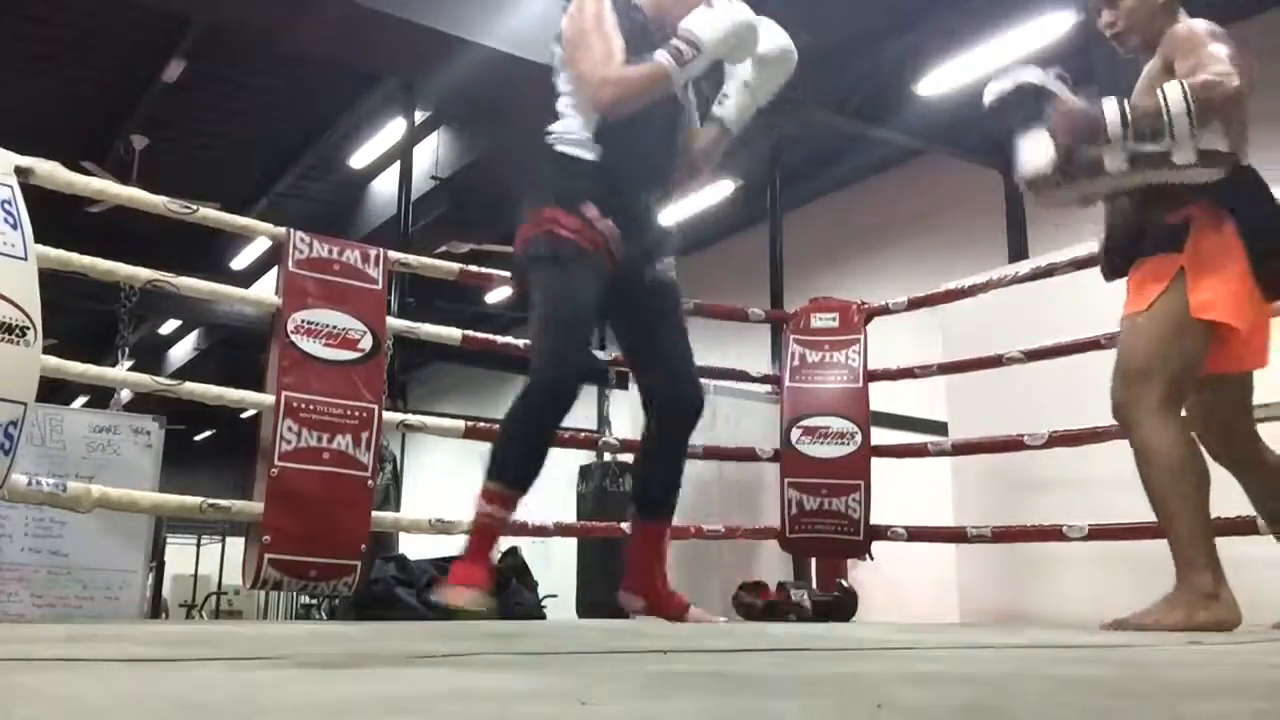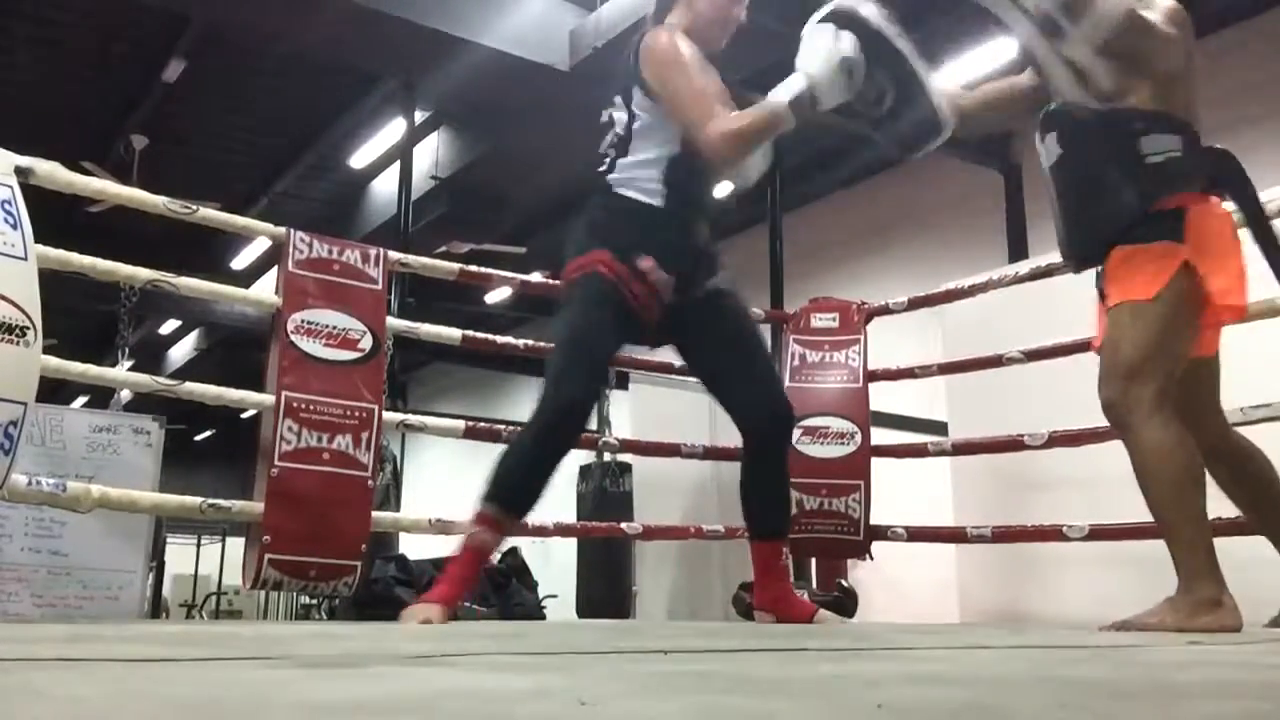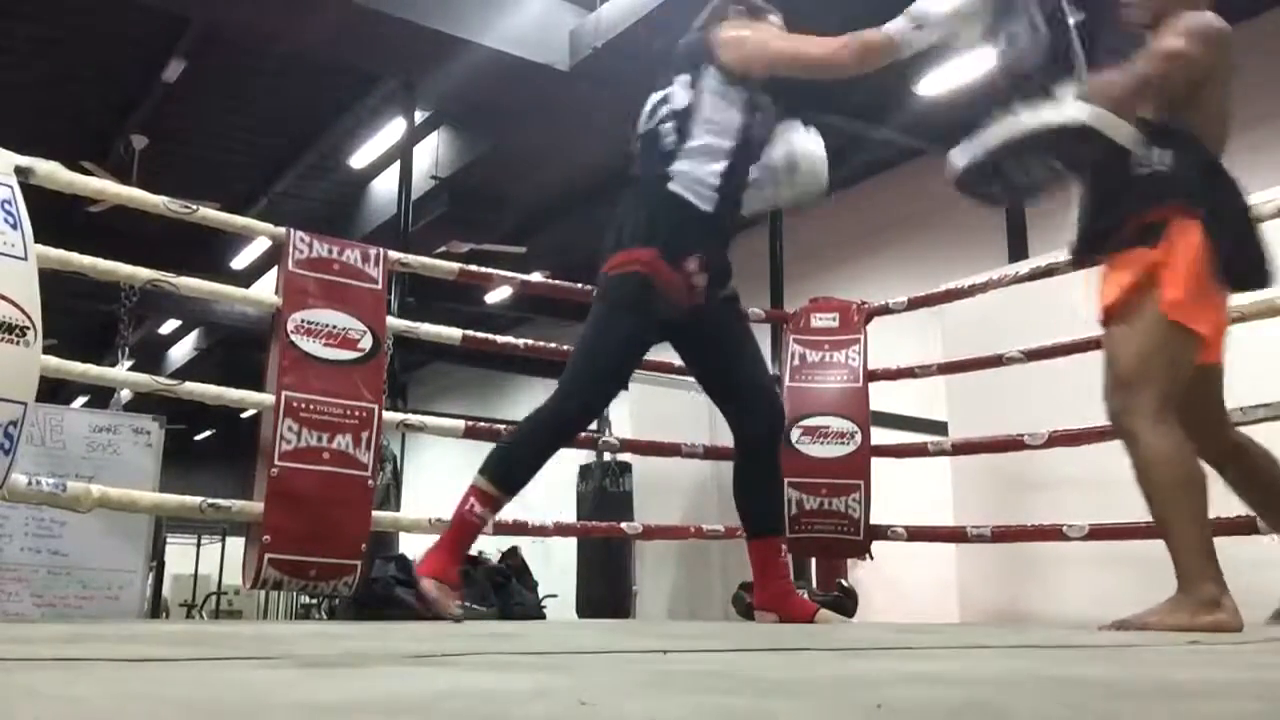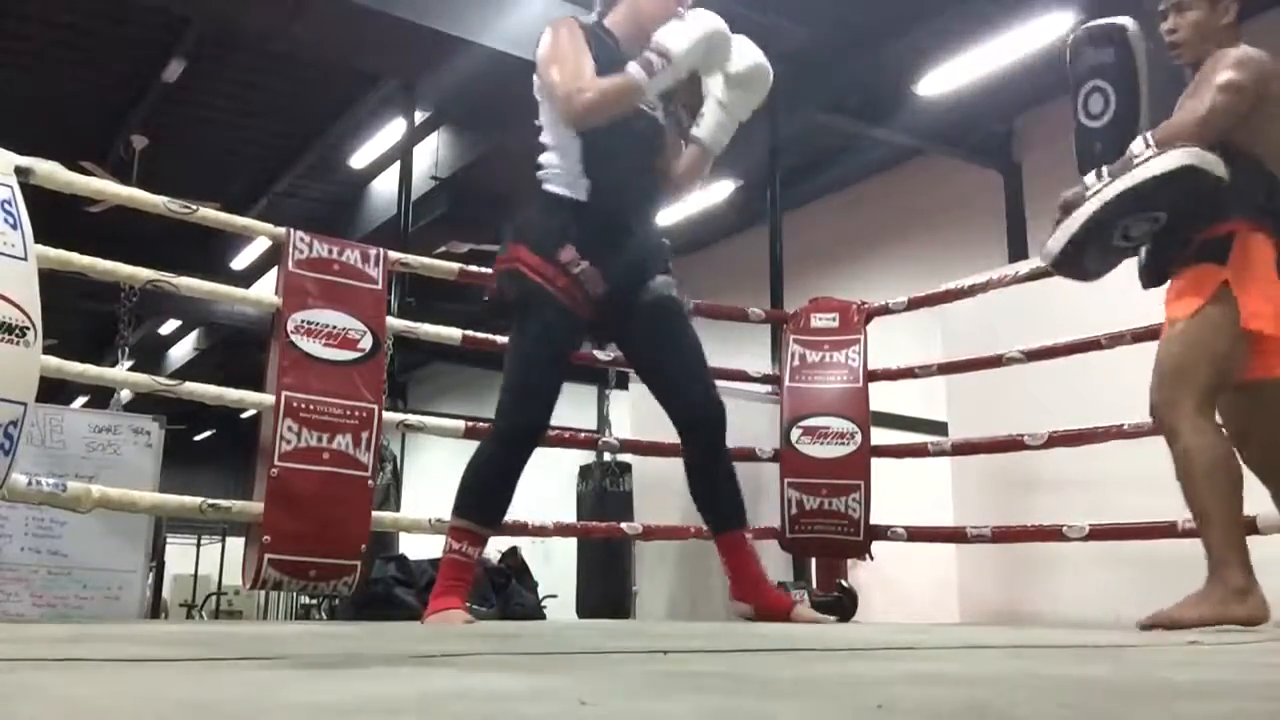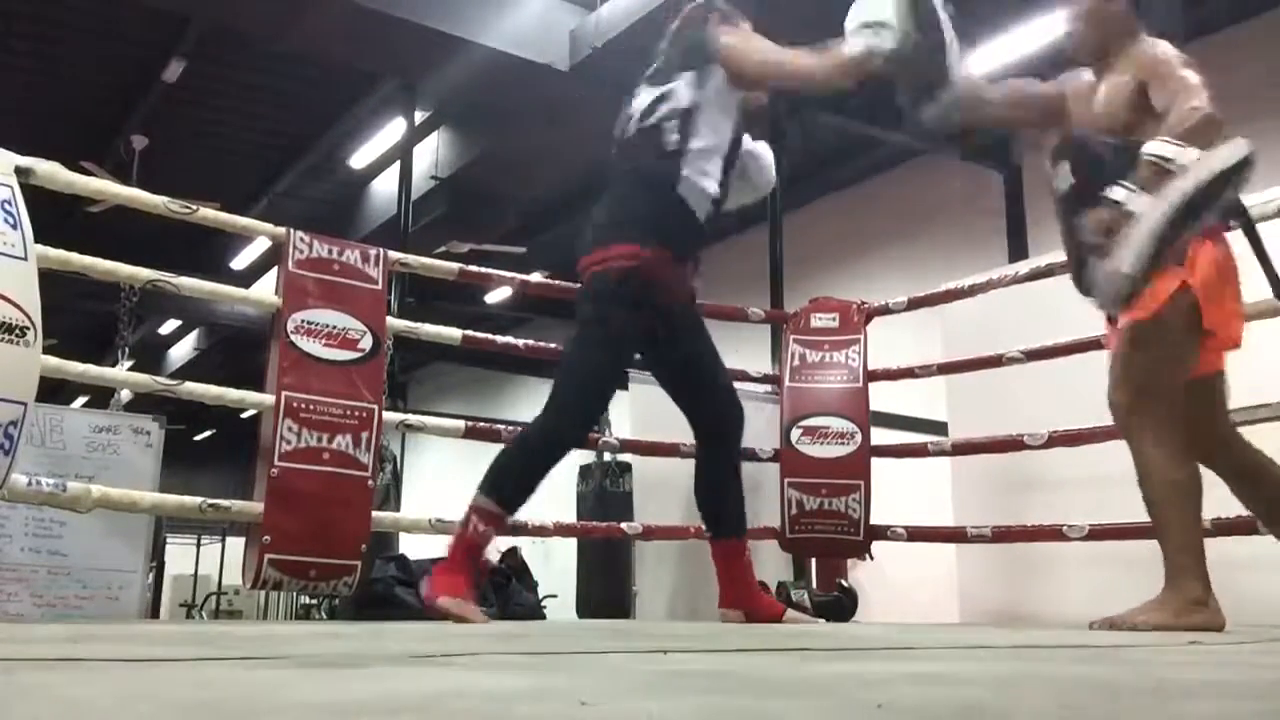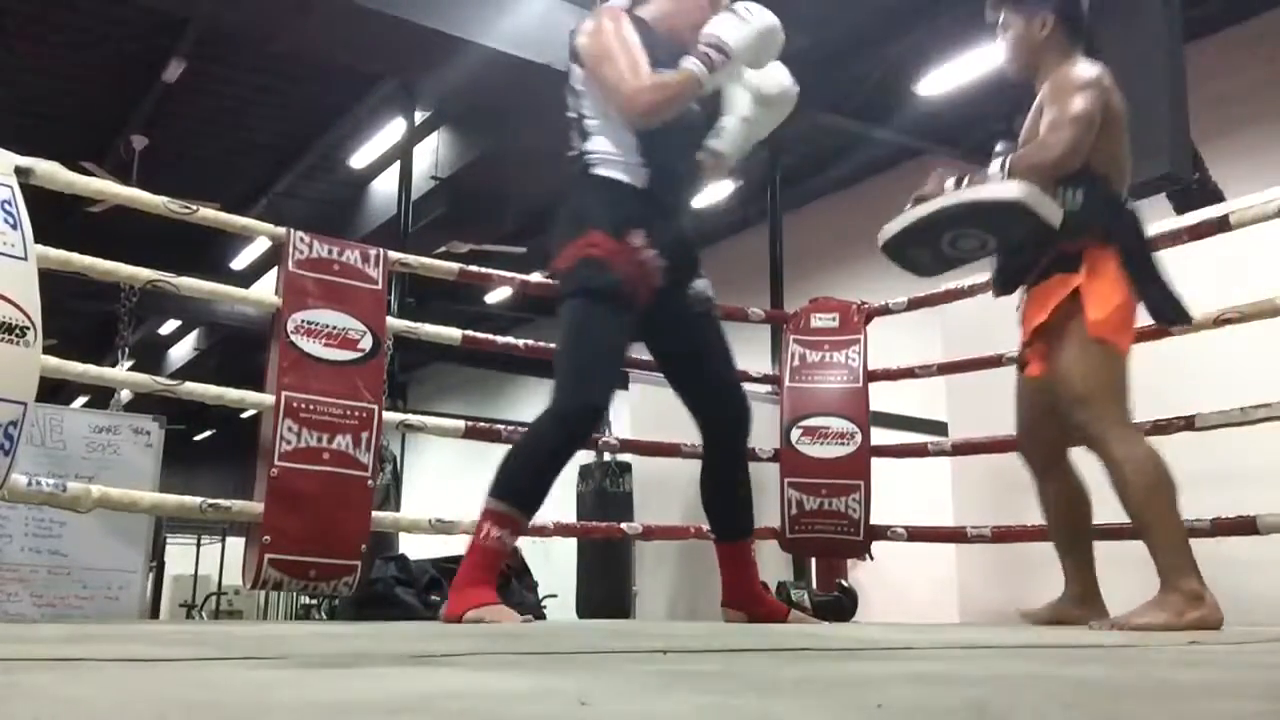
dt=0.4s
person 1, frame 1
right shoulder: (1150, 73)
left elbow: (1223, 89)
right elbow: (1133, 164)
left wrist: (1104, 120)
right wrist: (1071, 137)
left hip: (1194, 242)
right hip: (1178, 252)
left knee: (1140, 399)
right knee: (1228, 436)
left ankle: (1200, 589)
person 1, frame 2
right shoulder: (1053, 68)
left elbow: (1156, 59)
right elbow: (973, 111)
left hip: (1169, 227)
right hip: (1129, 243)
left knee: (1133, 399)
right knee: (1197, 420)
left ankle: (1202, 594)
person 1, frame 3
right shoulder: (1171, 53)
left elbow: (1123, 90)
left wrist: (1063, 100)
left hip: (1167, 244)
right hip: (1150, 247)
left knee: (1138, 407)
right knee: (1208, 431)
left ankle: (1203, 595)
person 1, frame 4
right shoulder: (1214, 87)
left elbow: (1187, 135)
right elbow: (1172, 172)
left wrist: (1099, 186)
right hip: (1221, 266)
left knee: (1178, 405)
person 1, frame 5
left shoulder: (1156, 58)
right shoulder: (1081, 88)
left elbow: (1201, 118)
right elbow: (988, 105)
left wrist: (1133, 201)
left hip: (1174, 265)
left knee: (1141, 414)
right knee: (1206, 436)
left ankle: (1188, 593)
person 1, frame 6
left shoulder: (1080, 79)
right shoulder: (1058, 94)
left elbow: (1054, 152)
right elbow: (1028, 193)
left wrist: (958, 187)
right wrist: (963, 189)
left hip: (1083, 276)
right hip: (1057, 283)
left knee: (1102, 422)
right knee: (1038, 440)
left ankle: (1186, 590)
right ankle: (1081, 594)
person 2, frame 1
left shoulder: (670, 66)
left elbow: (687, 162)
right elbow: (607, 93)
left wrist: (740, 97)
left hip: (634, 232)
right hip: (573, 218)
left knee: (676, 401)
right knee: (559, 375)
left ankle: (646, 583)
right ankle: (469, 570)
person 2, frame 2
left shoulder: (704, 70)
right elbow: (720, 143)
right wrist: (805, 87)
left hip: (682, 268)
right hip: (616, 259)
left knee: (769, 417)
right knee: (563, 411)
left ankle: (776, 596)
right ankle: (452, 586)
person 2, frame 3
left shoulder: (703, 88)
right elbow: (831, 54)
left wrist: (767, 183)
left hip: (700, 275)
right hip: (652, 262)
left knee: (761, 423)
right knee: (572, 409)
left ankle: (777, 599)
right ankle: (443, 559)
person 2, frame 4
left shoulder: (653, 83)
left elbow: (673, 184)
right elbow: (583, 105)
left wrist: (723, 112)
right wrist: (665, 60)
left hip: (634, 265)
right hip: (560, 259)
left knee: (703, 415)
right knee: (520, 423)
left ankle: (753, 590)
right ankle: (448, 594)
person 2, frame 5
left shoulder: (675, 83)
right elbow: (817, 71)
left wrist: (729, 183)
left hip: (657, 269)
right hip: (636, 259)
left knee: (720, 418)
right knee: (570, 416)
left ankle: (741, 597)
right ankle: (456, 570)
person 2, frame 6
left shoulder: (672, 65)
right elbow: (638, 102)
left wrist: (736, 133)
right wrist: (719, 53)
left hip: (667, 260)
right hip: (607, 245)
left knee: (727, 416)
right knee: (583, 402)
left ankle: (745, 596)
right ankle: (472, 587)
